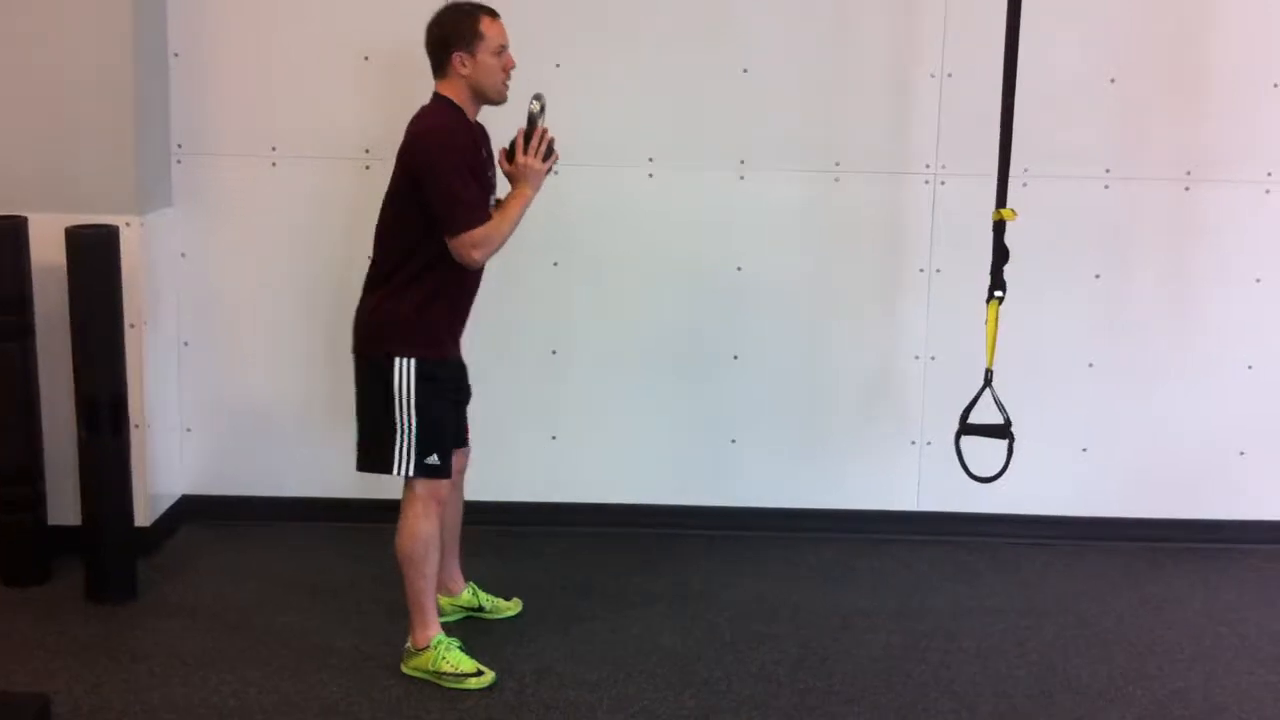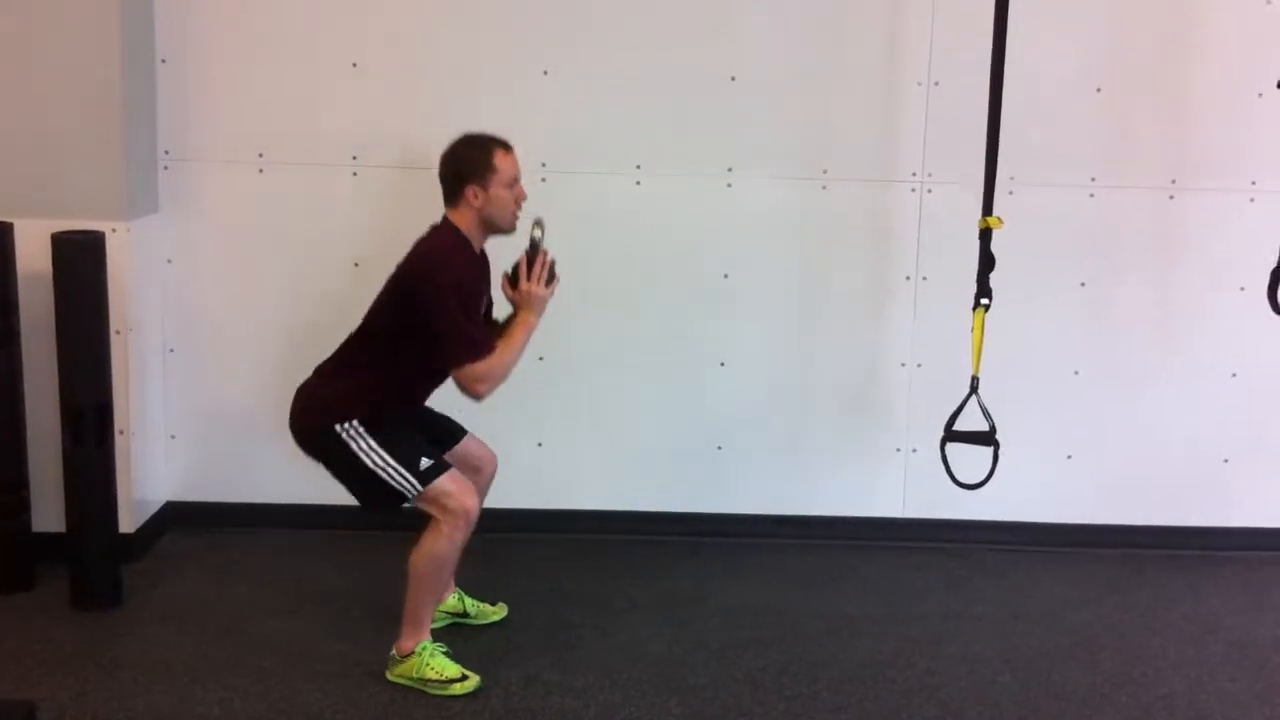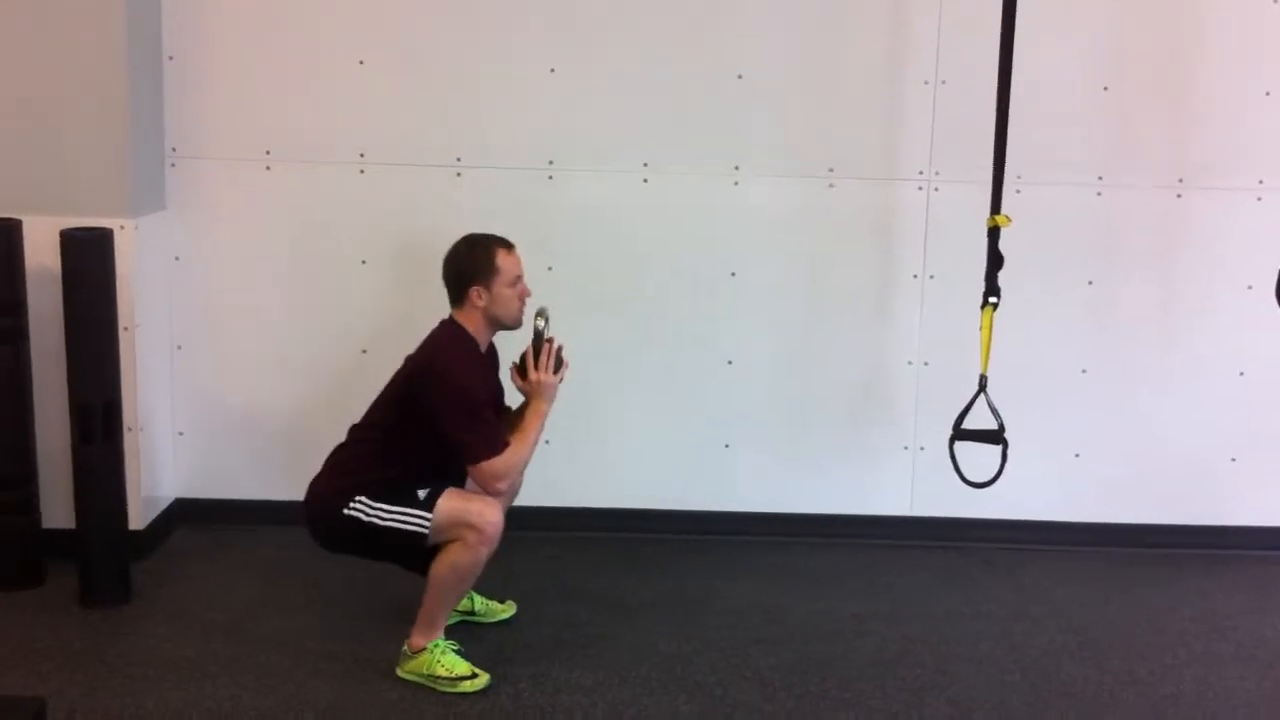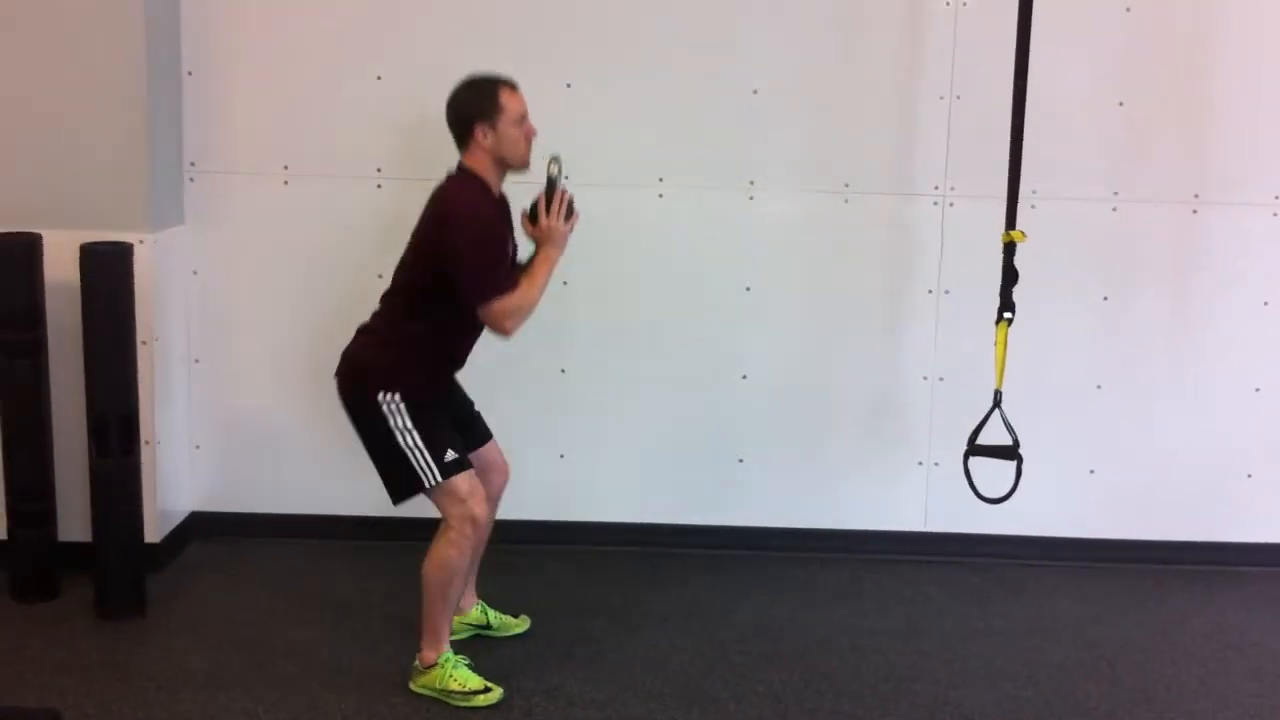
dt=0.7s
person 1, frame 1
left shoulder: (466, 131)
right shoulder: (439, 134)
left elbow: (475, 231)
right elbow: (473, 247)
left wrist: (516, 183)
right wrist: (527, 186)
left hip: (431, 336)
right hip: (402, 339)
left knee: (452, 466)
right knee: (428, 485)
left ankle: (452, 590)
right ankle: (424, 643)
person 1, frame 2
left shoulder: (466, 253)
right shoulder: (445, 263)
left elbow: (482, 346)
right elbow: (478, 380)
left wrist: (519, 307)
right wrist: (531, 312)
left hip: (383, 401)
right hip: (339, 413)
left knee: (480, 464)
right knee: (457, 504)
left ankle: (441, 595)
right ankle: (411, 650)
person 1, frame 3
left shoulder: (472, 347)
right shoulder: (451, 366)
left elbow: (497, 443)
right elbow: (496, 478)
left wrist: (530, 399)
right wrist: (542, 402)
left hip: (387, 477)
right hip: (345, 503)
left knee: (508, 479)
right knee: (484, 519)
left ankle: (450, 594)
right ankle: (421, 648)
person 1, frame 4
left shoulder: (485, 199)
right shoulder: (465, 209)
left elbow: (501, 294)
right elbow: (506, 317)
left wrist: (541, 246)
right wrist: (551, 248)
left hip: (421, 372)
right hip: (385, 381)
left knee: (493, 474)
right knee: (468, 509)
left ankle: (463, 607)
right ankle: (432, 662)
